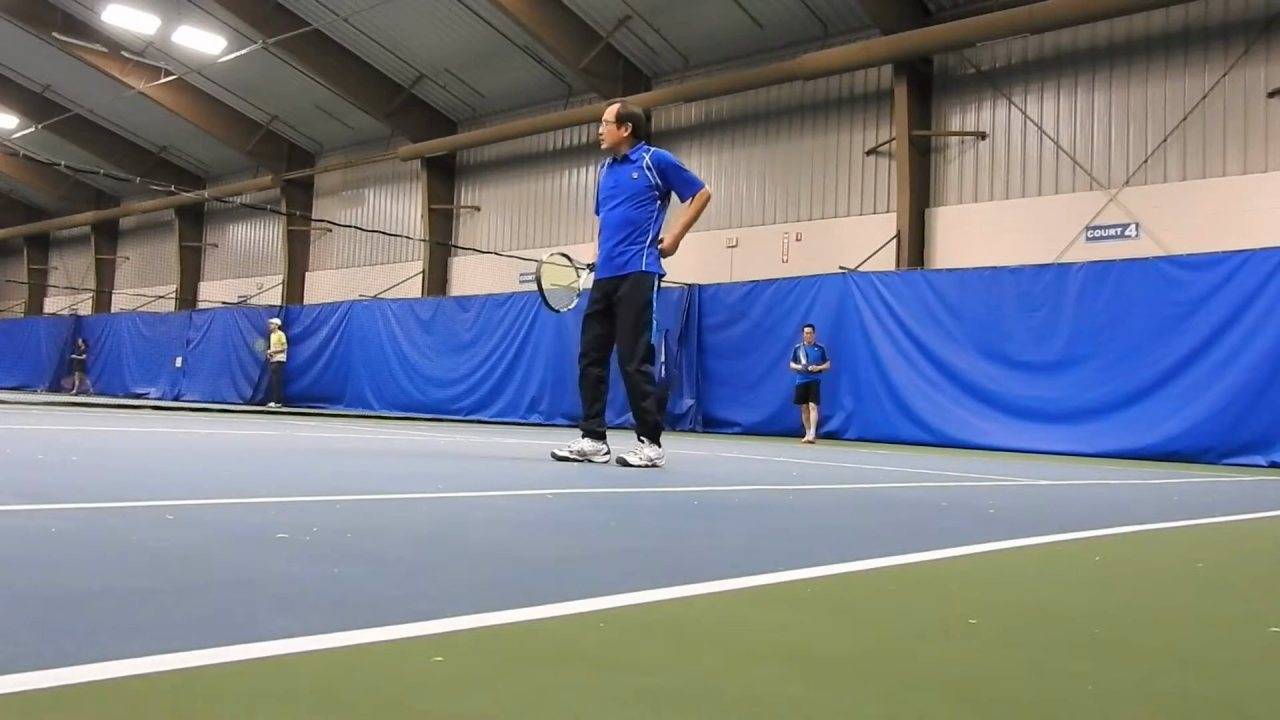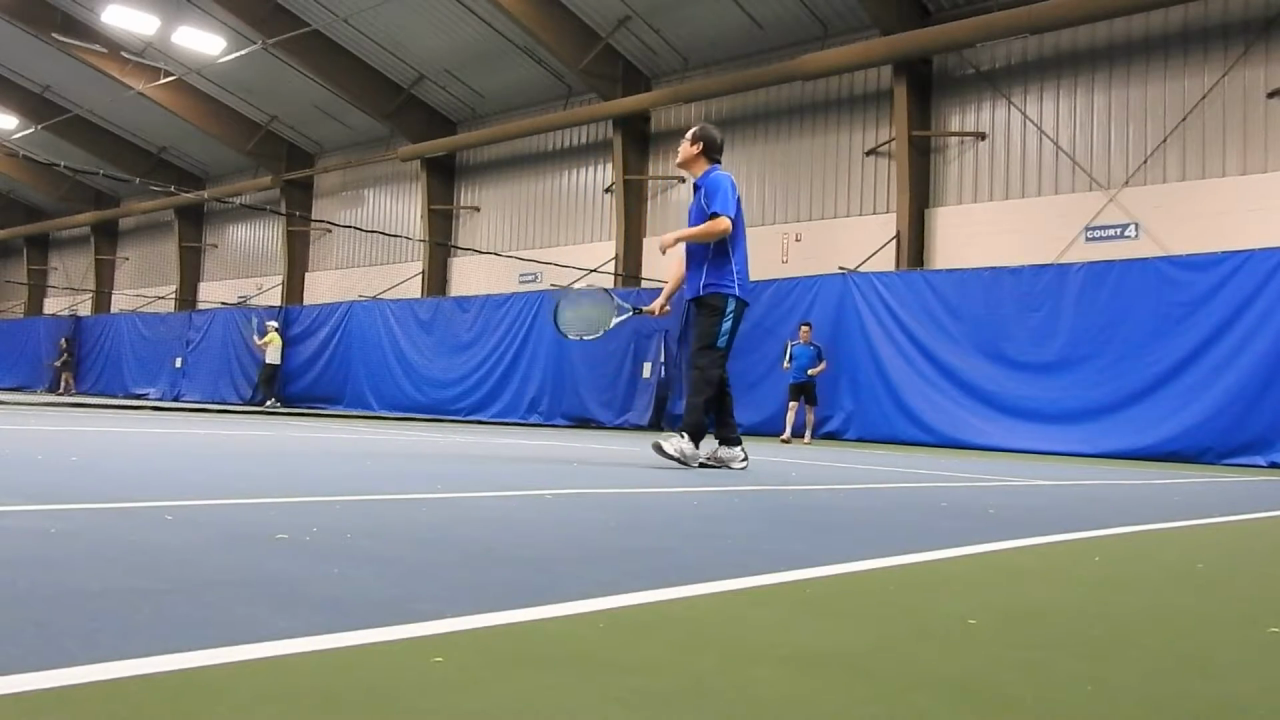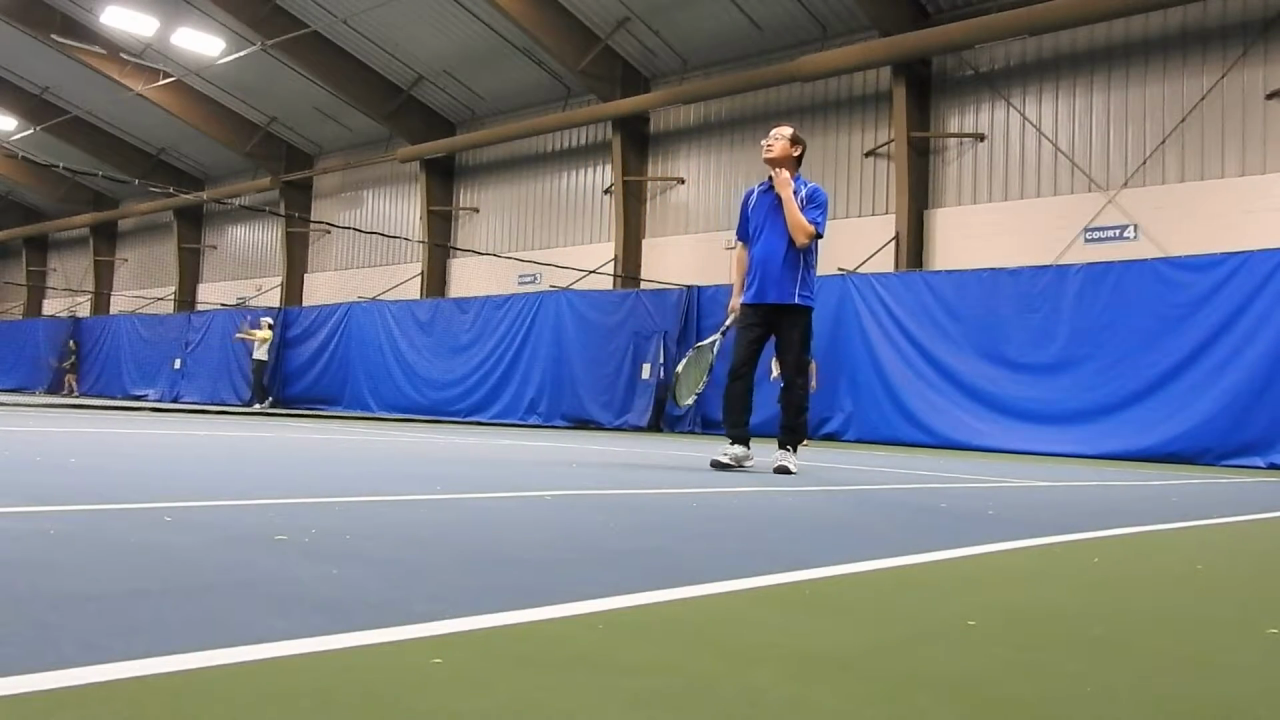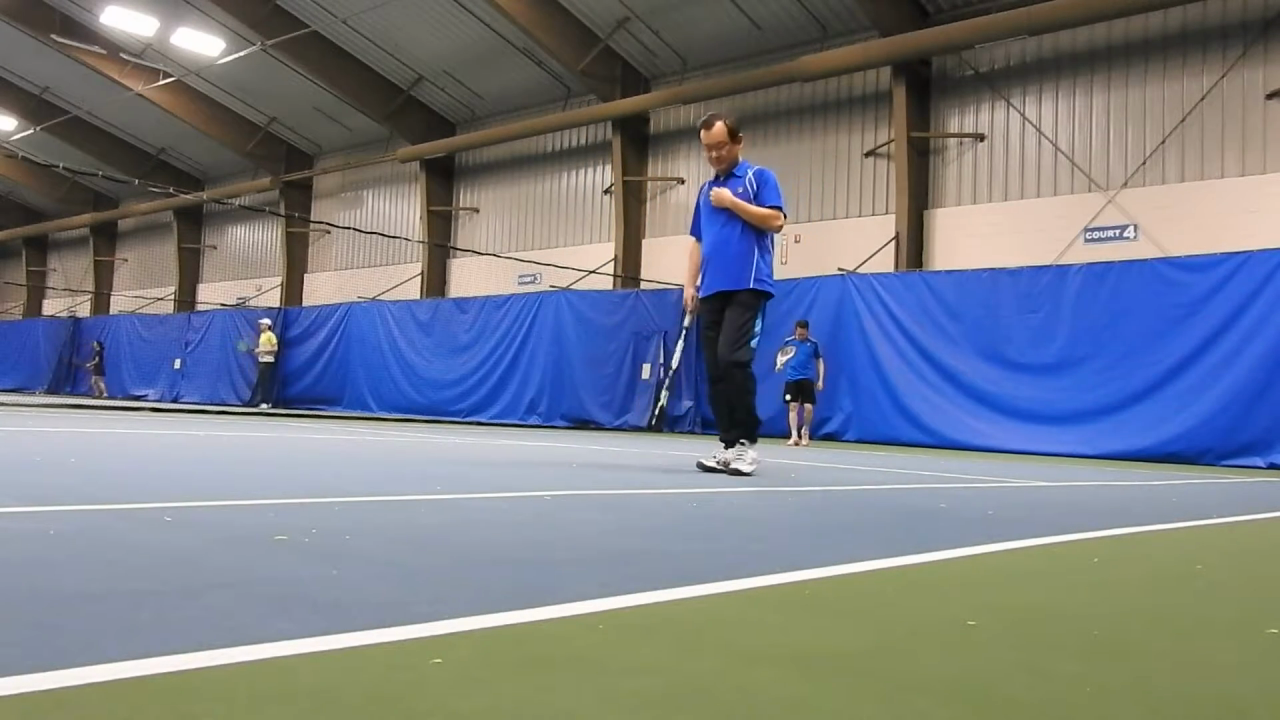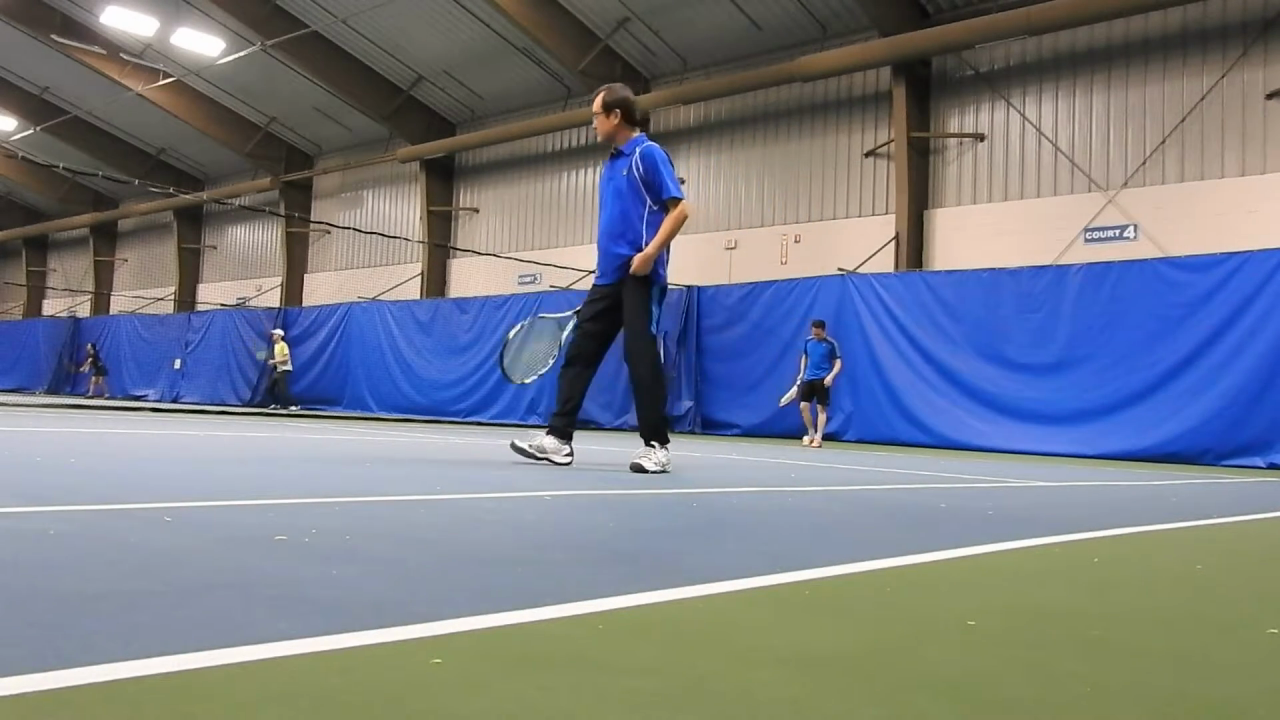
dt=1s
person 1, frame 1
left shoulder: (657, 160)
right shoulder: (606, 169)
left elbow: (702, 193)
left wrist: (675, 236)
right wrist: (597, 255)
left hip: (638, 273)
right hip: (605, 275)
left knee: (634, 358)
right knee: (591, 356)
left ankle: (650, 442)
right ankle: (593, 438)
person 1, frame 2
left shoulder: (719, 180)
right shoulder: (701, 189)
left elbow: (723, 226)
right elbow: (689, 256)
left wrist: (677, 235)
right wrist: (665, 296)
left hip: (723, 291)
right hip: (704, 293)
left knee: (704, 364)
right knee: (709, 368)
left ankle: (688, 439)
right ankle: (730, 446)
person 1, frame 3
left shoulder: (813, 193)
right shoulder: (753, 195)
left elbow: (803, 238)
left wrist: (786, 193)
right wrist: (737, 293)
left hip: (793, 300)
right hip: (755, 299)
left knee: (794, 378)
right knee: (739, 368)
left ankle: (787, 448)
right ankle: (738, 444)
person 1, frame 4
left shoulder: (759, 177)
right shoulder: (705, 191)
left elbow: (775, 221)
left wrist: (732, 202)
right wrist: (690, 284)
left hip: (747, 286)
right hip: (712, 291)
left knee: (734, 359)
right knee: (717, 370)
left ankle: (747, 439)
right ankle: (731, 446)
person 1, frame 5
left shoulder: (649, 155)
right shoulder: (610, 163)
left elbow: (679, 209)
left wrist: (651, 253)
left hip: (639, 277)
right hip: (608, 278)
left knee: (641, 358)
right knee: (579, 355)
left ankle: (656, 445)
right ankle: (558, 438)
